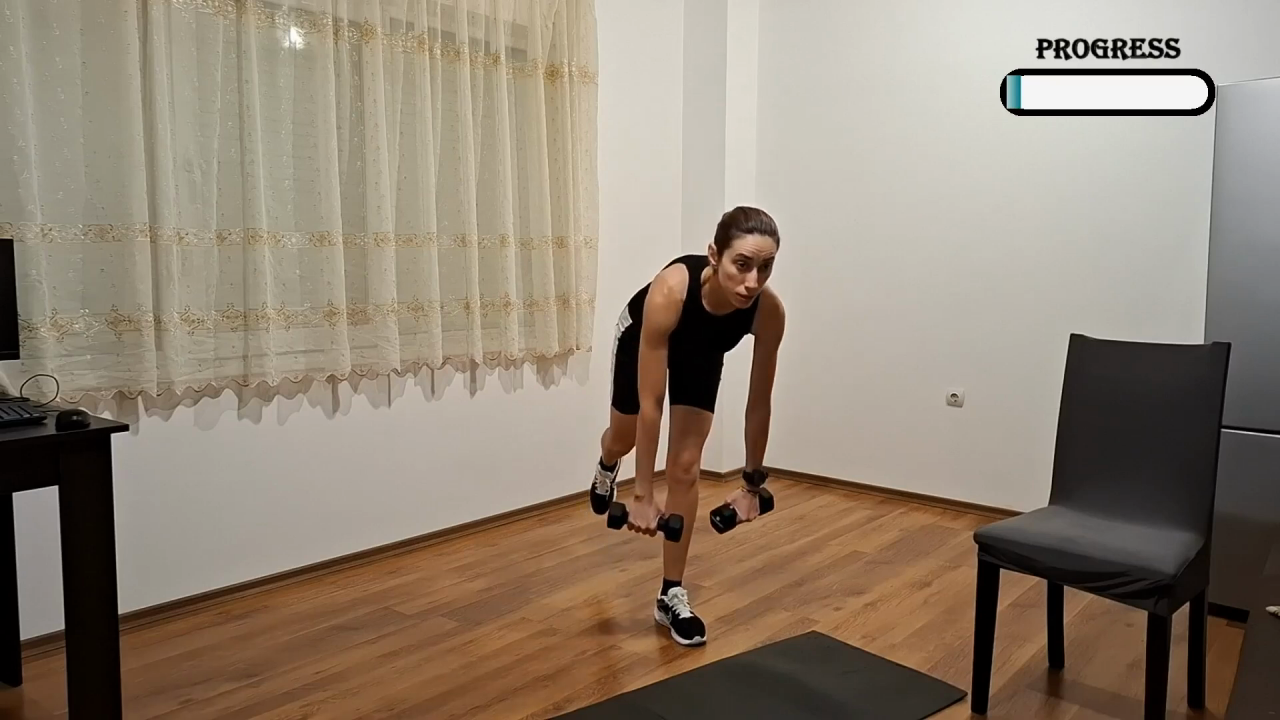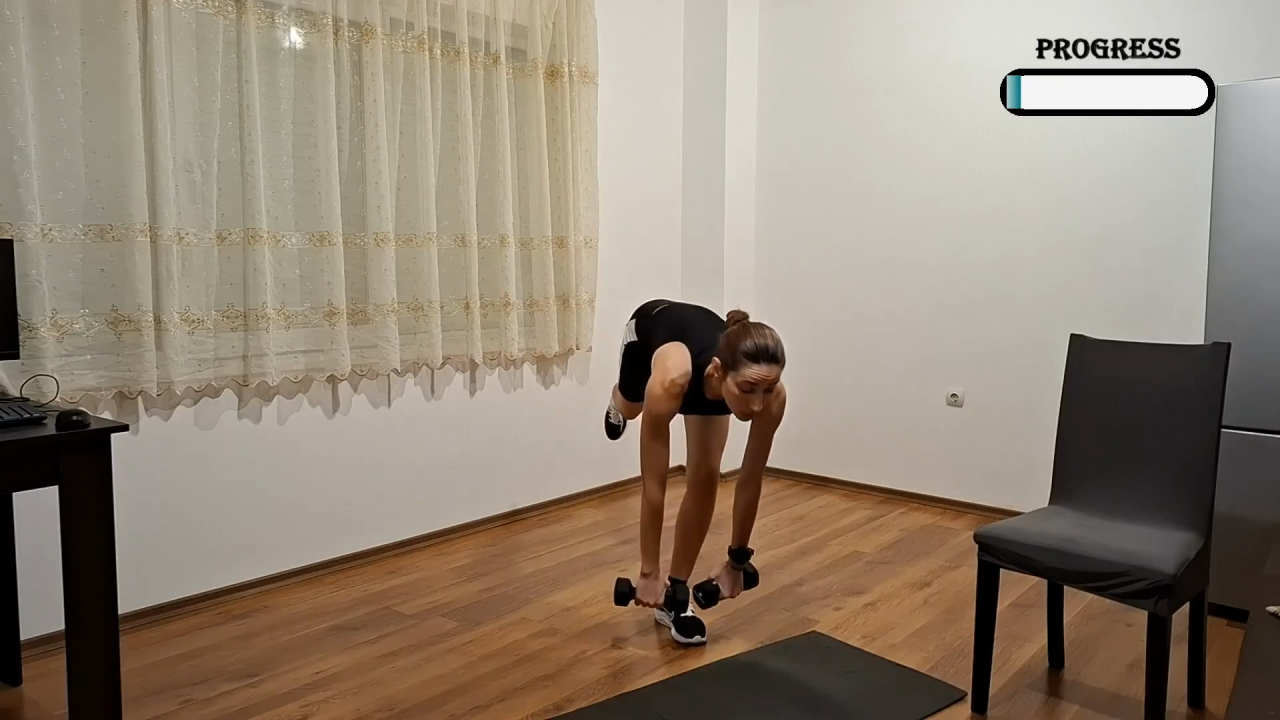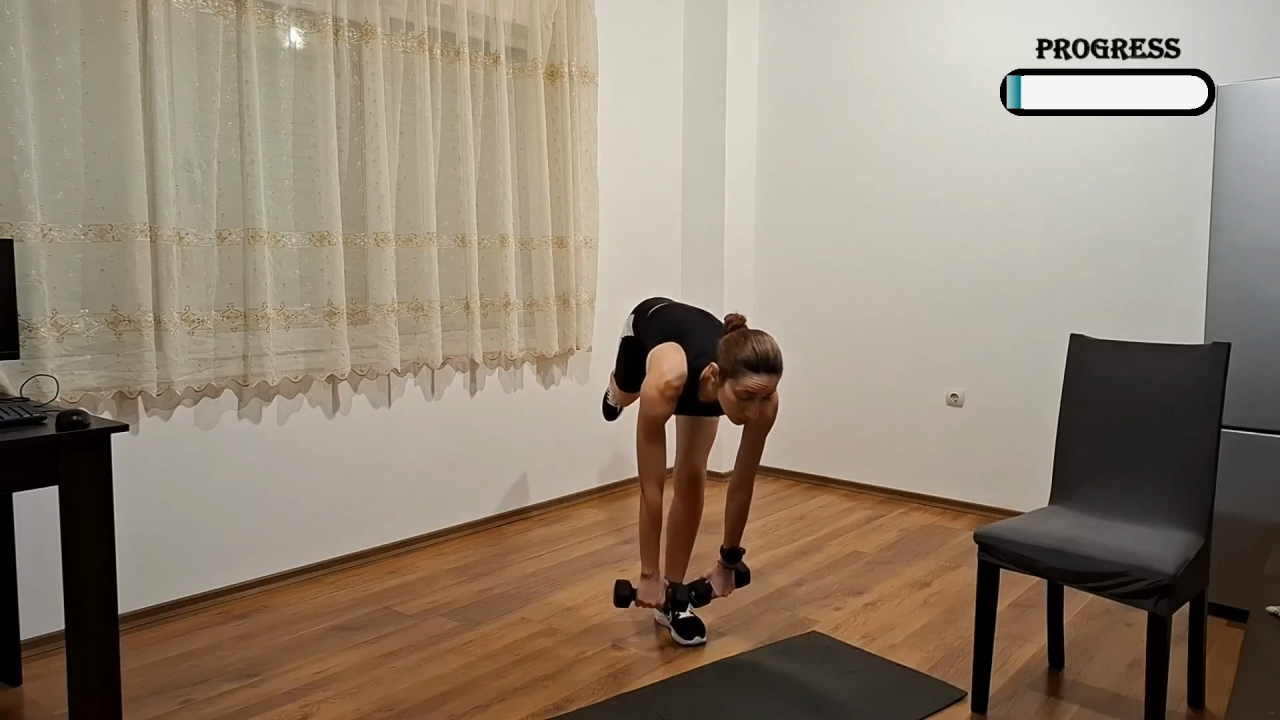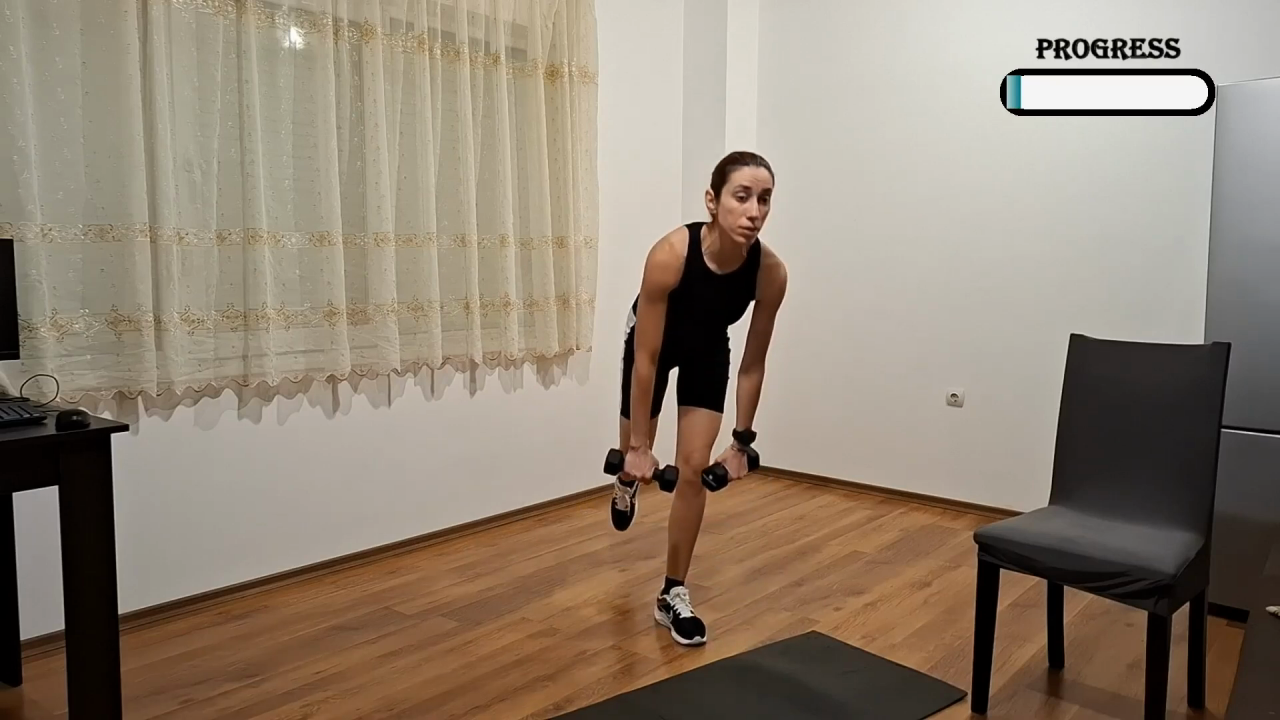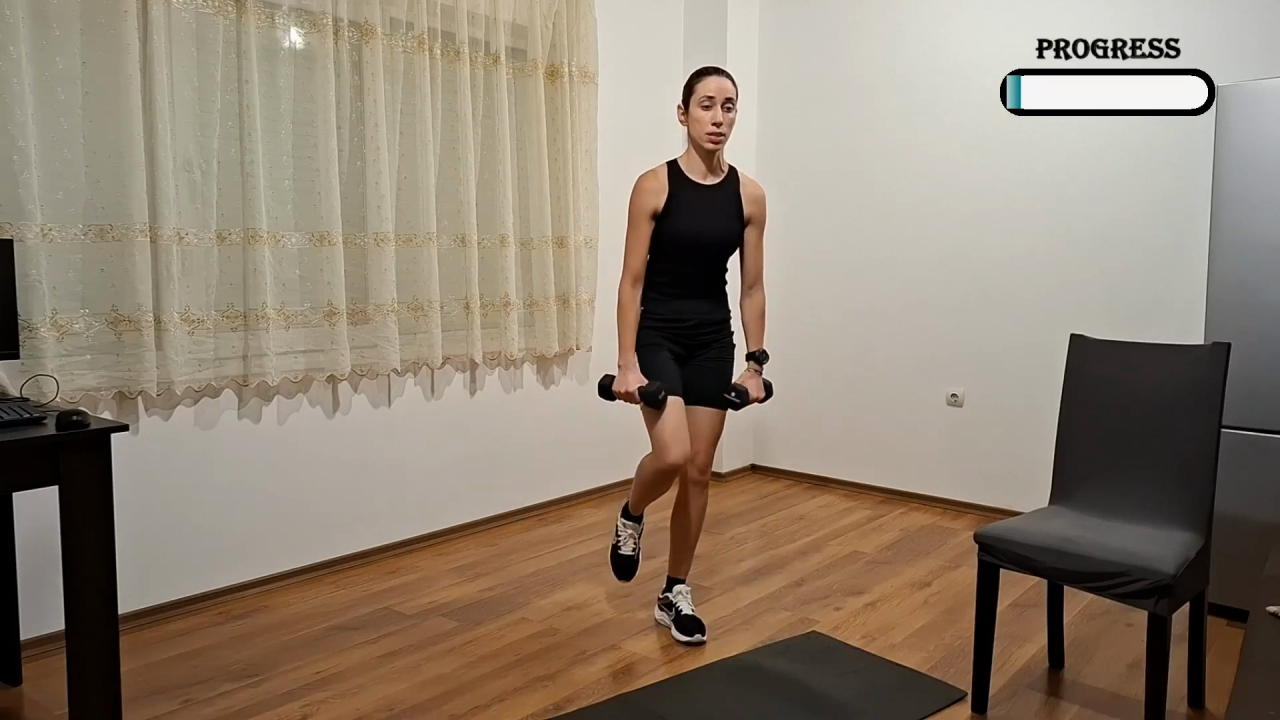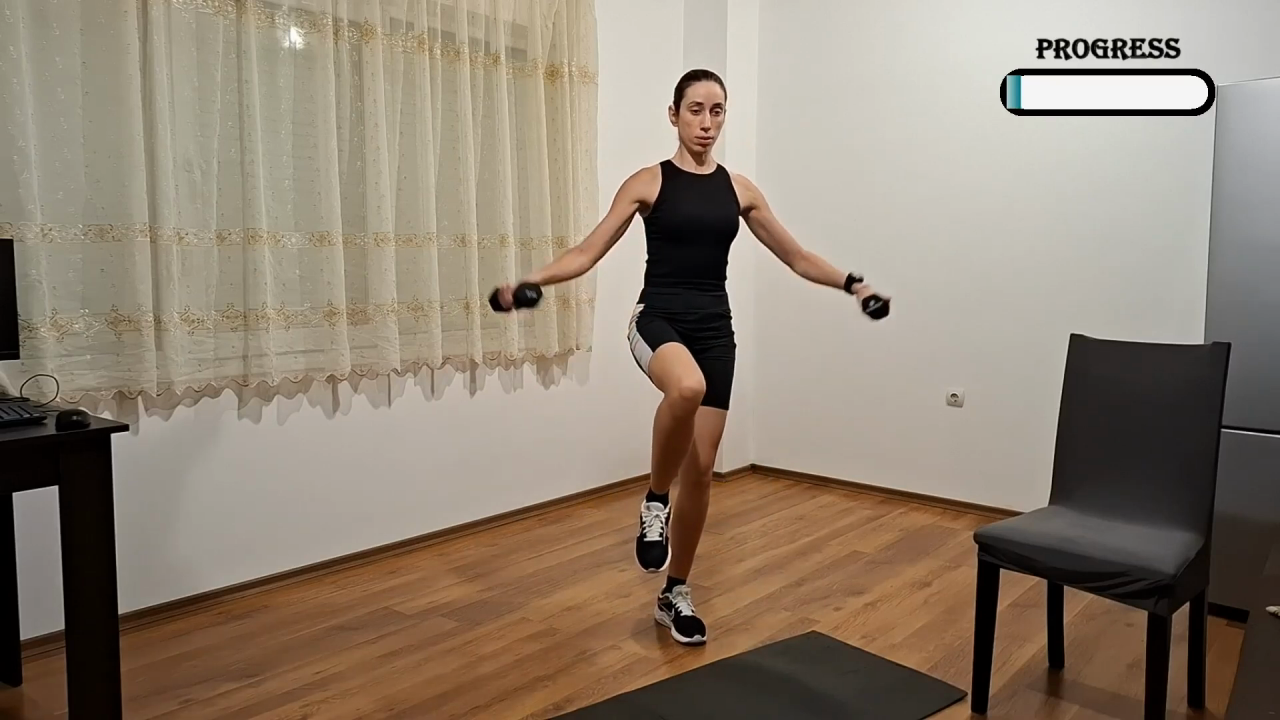
dt=0.7s
person 1, frame 1
left shoulder: (770, 311)
right shoulder: (670, 291)
left elbow: (759, 403)
right elbow: (650, 405)
left wrist: (752, 482)
right wrist: (643, 495)
left hip: (702, 355)
right hip: (642, 335)
left knee: (685, 468)
right knee: (623, 438)
left ankle: (672, 595)
right ankle: (605, 469)
person 1, frame 2
left shoulder: (771, 396)
right shoulder: (671, 379)
left elbow: (750, 482)
right elbow: (654, 485)
left wrist: (737, 560)
right wrist: (648, 572)
left hip: (706, 337)
right hip: (651, 326)
left knee: (706, 475)
right knee: (630, 409)
right ankle: (617, 405)
person 1, frame 3
left shoulder: (763, 399)
right shoulder: (665, 381)
left elbow: (743, 482)
right elbow: (652, 488)
left wrist: (728, 561)
right wrist: (648, 575)
right hip: (649, 324)
left knee: (691, 476)
right knee: (624, 397)
left ankle: (674, 595)
right ankle: (617, 394)
person 1, frame 4
left shoulder: (771, 272)
right shoulder: (670, 253)
left elbow: (753, 363)
right elbow: (646, 360)
left wrist: (741, 441)
right wrist: (638, 447)
left hip: (707, 354)
right hip: (656, 340)
left knee: (693, 469)
right knee: (637, 463)
left ankle: (673, 594)
right ankle: (628, 481)
person 1, frame 5
left shoulder: (748, 194)
right shoulder: (654, 185)
left elbow: (752, 286)
right elbow: (631, 281)
left wrist: (755, 360)
right wrist: (626, 364)
left hip: (713, 336)
right hip: (658, 331)
left knee: (698, 470)
right knee: (672, 454)
left ankle: (675, 594)
right ankle: (631, 514)
person 1, frame 6
left shoulder: (739, 187)
right shoulder: (648, 181)
left elbow: (793, 254)
right elbow: (589, 251)
left wrist: (851, 283)
right wrist: (531, 283)
left hip: (715, 328)
right hip: (658, 320)
left knee: (700, 469)
right knee: (687, 388)
left ankle: (675, 594)
right ankle: (655, 498)
